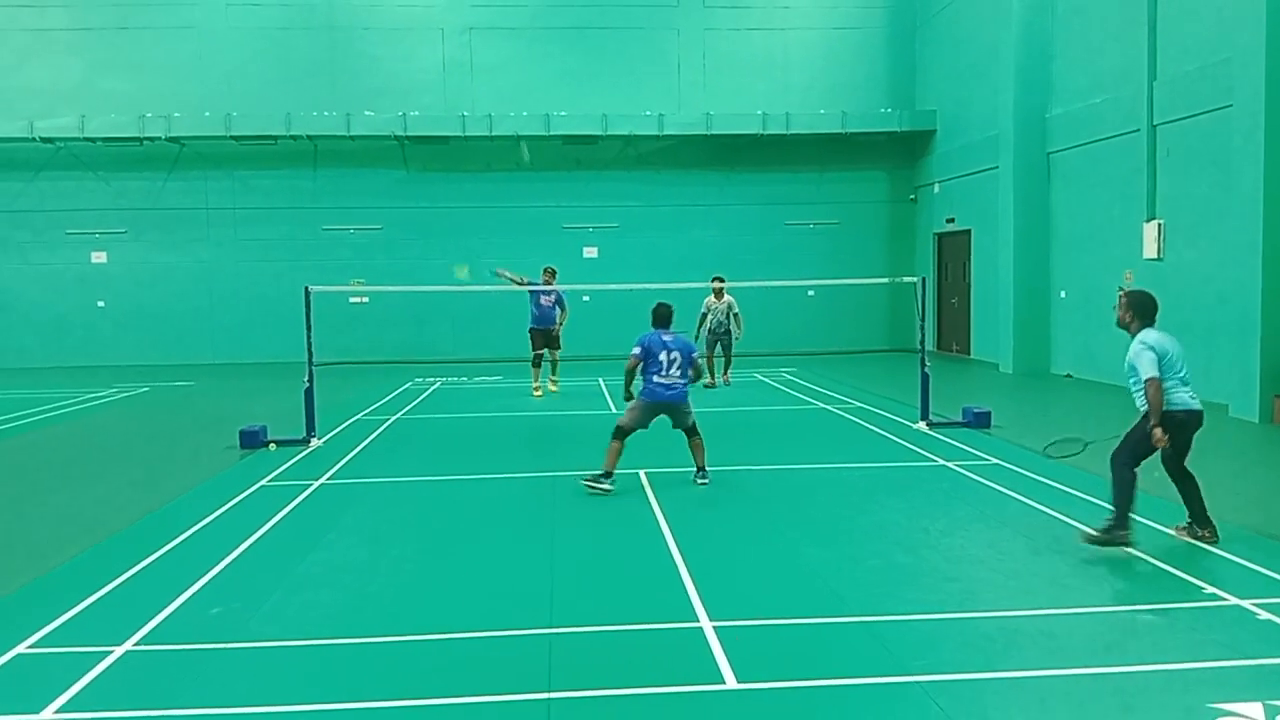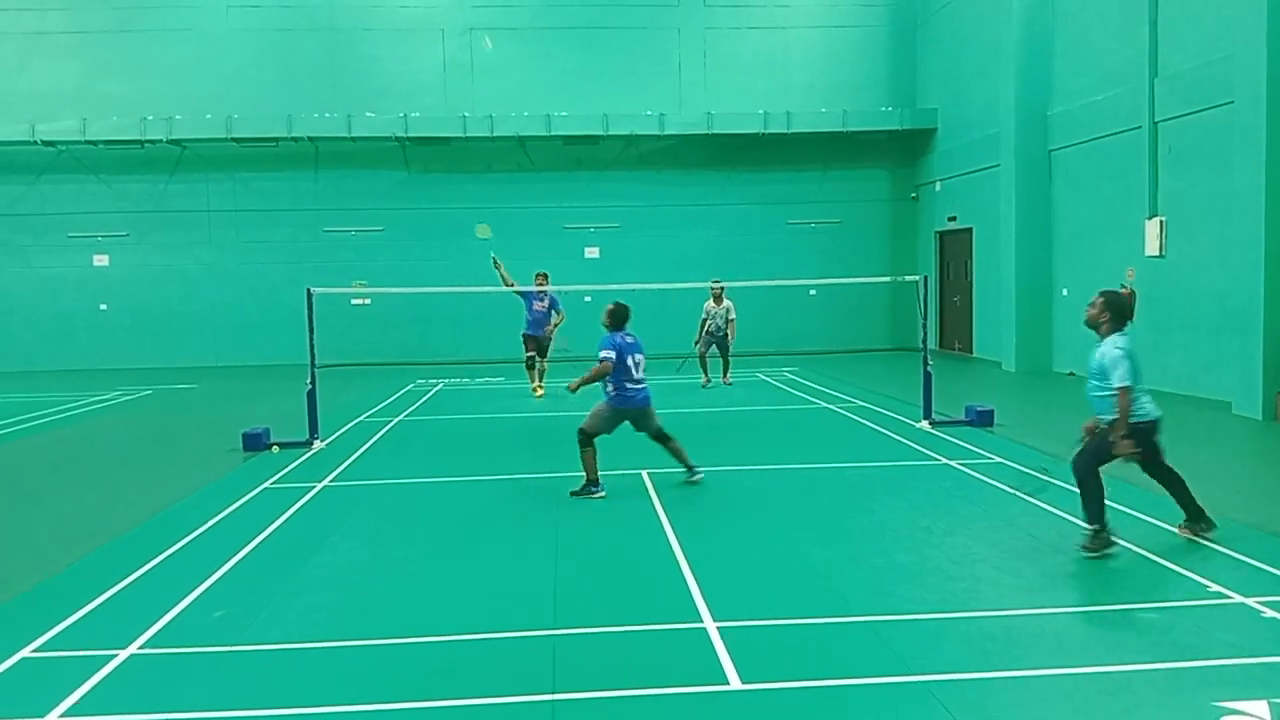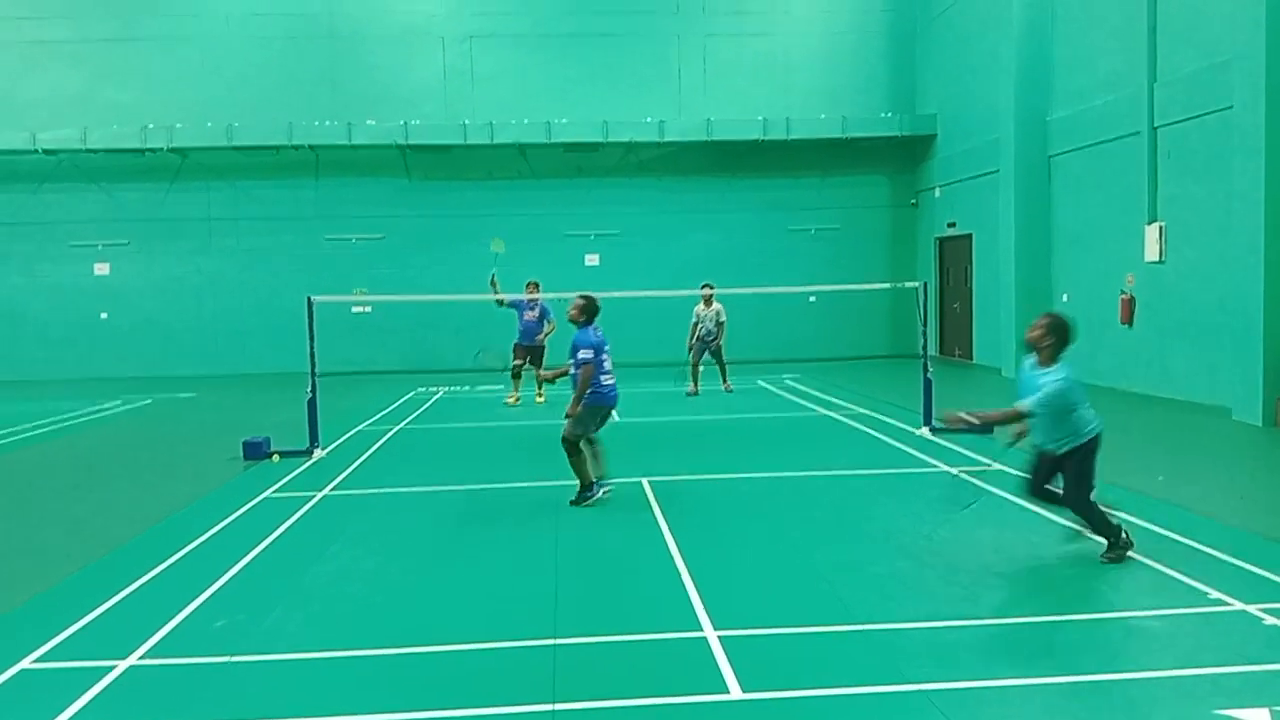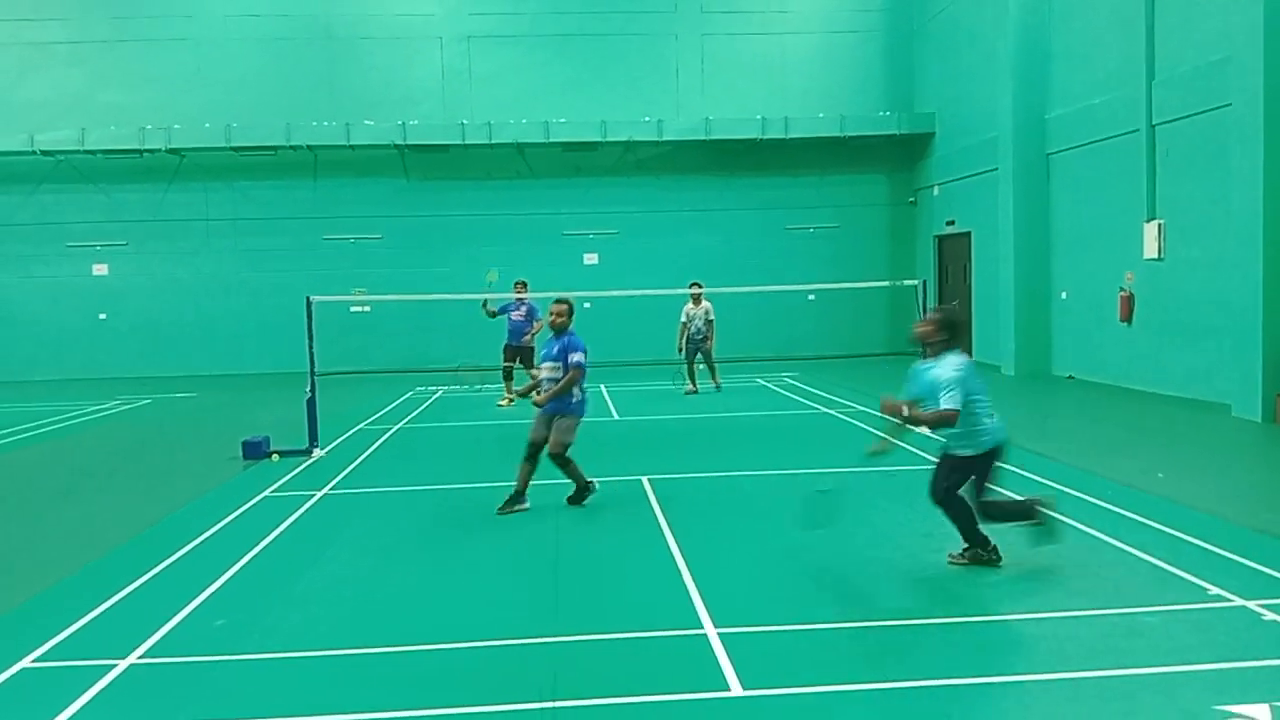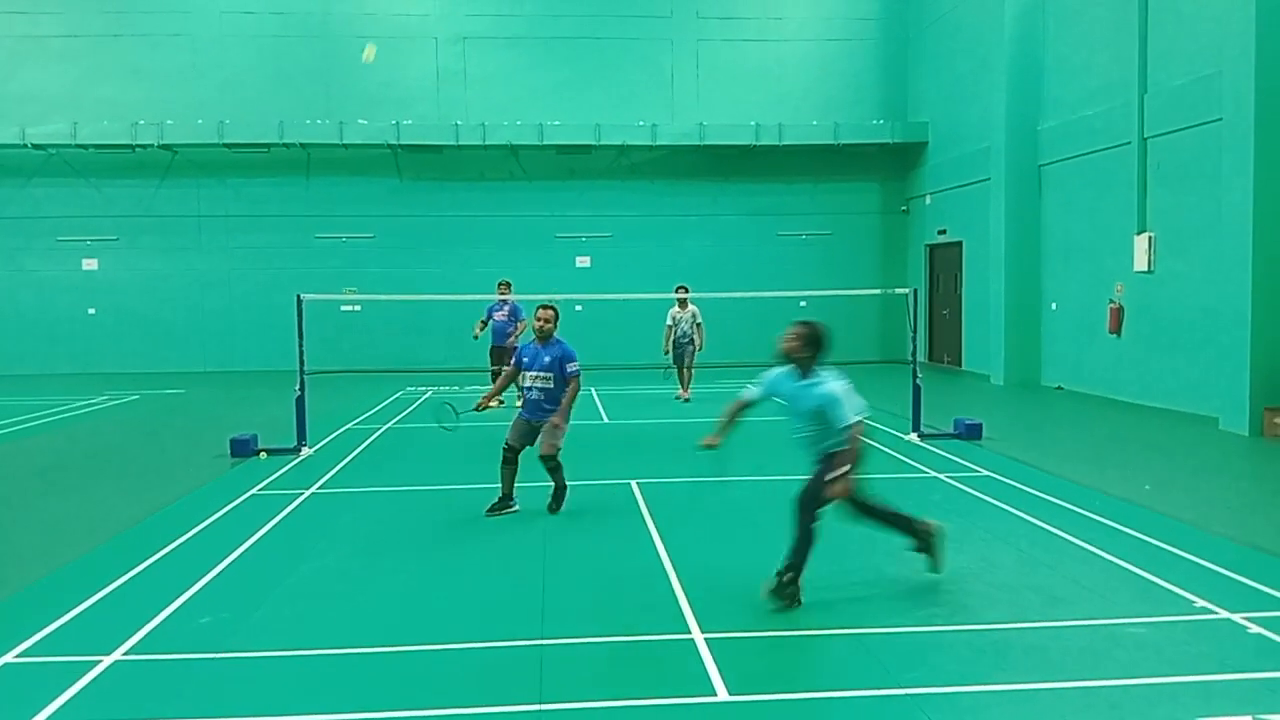
dt=0.2s
person 1, frame 1
left shoulder: (1141, 345)
right shoulder: (1163, 339)
left elbow: (1154, 386)
left wrist: (1155, 425)
right wrist: (1155, 422)
left hip: (1172, 414)
right hip: (1190, 412)
left knee: (1122, 459)
right knee: (1175, 466)
left ankle: (1119, 526)
right ankle: (1203, 527)
person 1, frame 2
left shoulder: (1114, 350)
right shoulder: (1108, 345)
left elbow: (1124, 393)
left wrist: (1121, 436)
right wrist: (1097, 420)
left hip: (1134, 424)
right hip: (1144, 420)
left knee: (1083, 465)
right knee: (1157, 468)
left ankle: (1100, 532)
right ankle: (1198, 519)
person 1, frame 3
left shoulder: (1057, 382)
right shoulder: (1031, 363)
left elbow: (1017, 413)
left wrist: (970, 420)
right wrist: (1027, 426)
left hip: (1080, 441)
right hip: (1051, 441)
left knee: (1075, 500)
right knee: (1035, 487)
left ankle: (1117, 538)
right ankle: (1093, 517)
person 1, frame 4
left shoulder: (950, 371)
right shoulder: (922, 367)
left elbow: (948, 417)
right elbow: (912, 402)
left wrist: (904, 413)
left hip: (980, 442)
right hip: (959, 442)
left knee: (965, 499)
right knee: (941, 493)
left ankle: (1032, 510)
right ankle: (981, 547)
person 1, frame 5
left shoulder: (829, 389)
right shoulder: (778, 376)
left elbow: (854, 431)
right elbow: (743, 401)
left wrist: (845, 474)
right wrist: (718, 433)
left hip: (839, 453)
right hip: (826, 454)
left knee: (805, 504)
right knee: (859, 505)
left ankle: (788, 582)
right ankle: (922, 532)
person 2, frame 1
left shoulder: (646, 339)
right shoulder: (684, 342)
left elbow: (632, 365)
right elbow: (698, 371)
left wrist: (627, 389)
right wrist: (688, 381)
left hip: (652, 396)
right hip: (678, 397)
left knee: (619, 433)
right knee: (691, 431)
left ankle: (606, 476)
right ankle: (701, 472)
person 2, frame 2
left shoulder: (608, 341)
right shoulder: (633, 340)
left elbow: (604, 368)
left wrist: (579, 382)
right wrist: (603, 377)
left hip: (619, 401)
right hip: (642, 400)
left knee: (585, 434)
right knee: (659, 435)
left ankle: (593, 484)
right ankle: (691, 469)
person 2, frame 3
left shoulder: (583, 337)
right shoulder: (594, 333)
left elbow: (587, 372)
left wrist: (574, 403)
right wrist: (554, 373)
left hip: (594, 398)
right hip: (606, 395)
left knee: (569, 440)
right knee: (588, 437)
left ankle: (588, 489)
right ankle: (599, 481)
person 2, frame 4
left shoulder: (573, 342)
right shoulder: (549, 343)
left elbow: (575, 375)
left wrist: (547, 395)
right wrist: (526, 389)
left hip: (569, 407)
right hip: (549, 407)
left knee: (556, 453)
right knee: (533, 446)
left ankle: (585, 486)
right ankle: (519, 496)
person 2, frame 5
left shoulder: (564, 351)
right shoulder: (524, 349)
left elbow: (574, 385)
right elbow: (509, 375)
left wrist: (562, 416)
right wrist: (489, 397)
left hip: (553, 413)
right hip: (528, 412)
left knee: (547, 455)
right knee: (509, 450)
left ankle: (560, 487)
right ankle: (507, 500)
